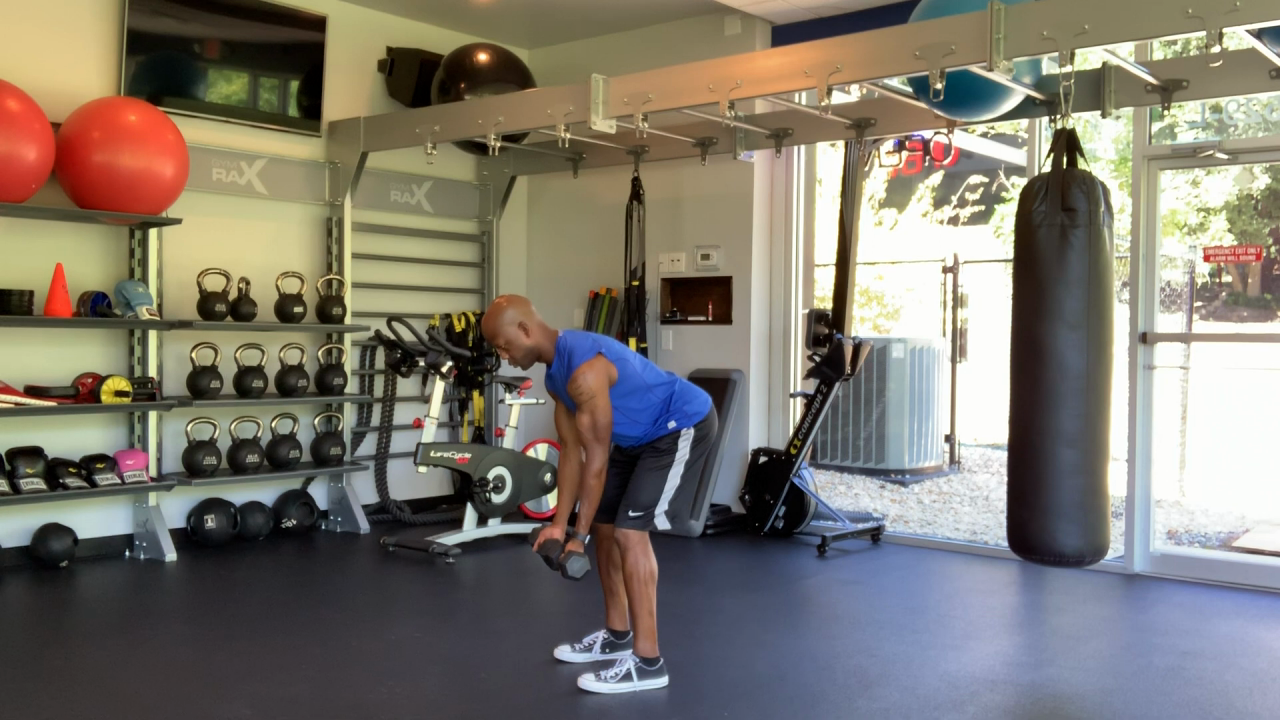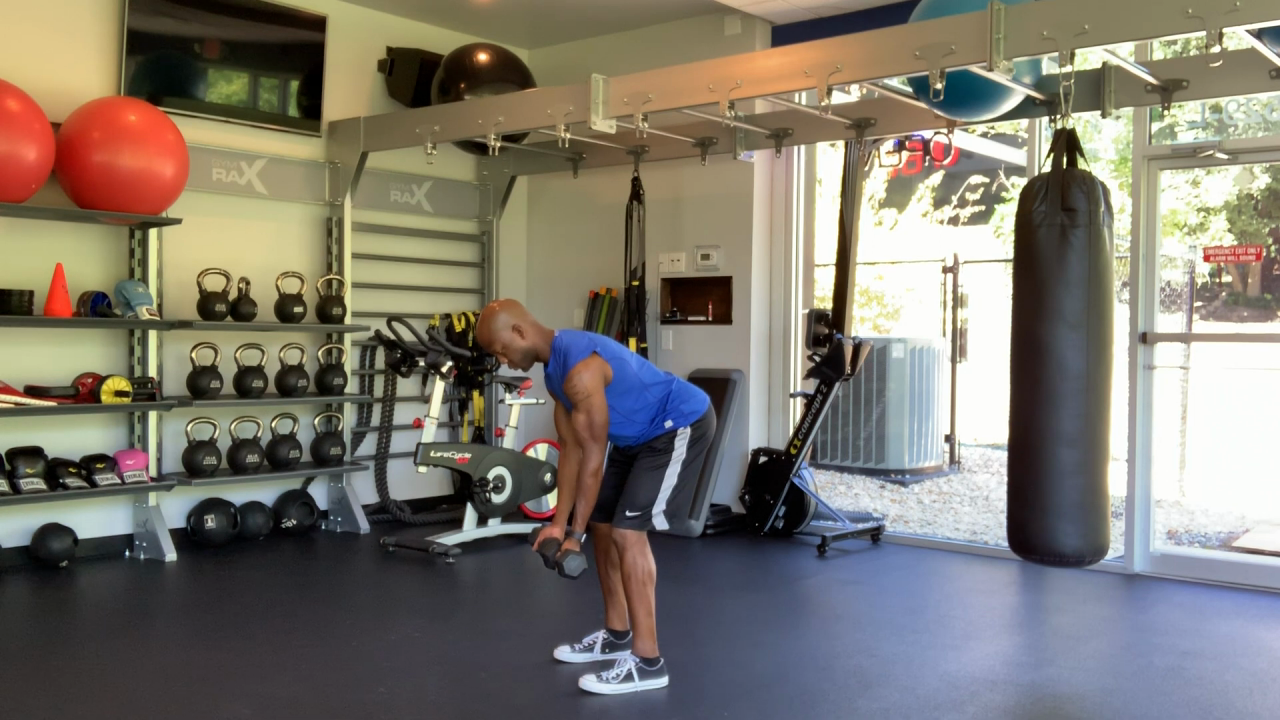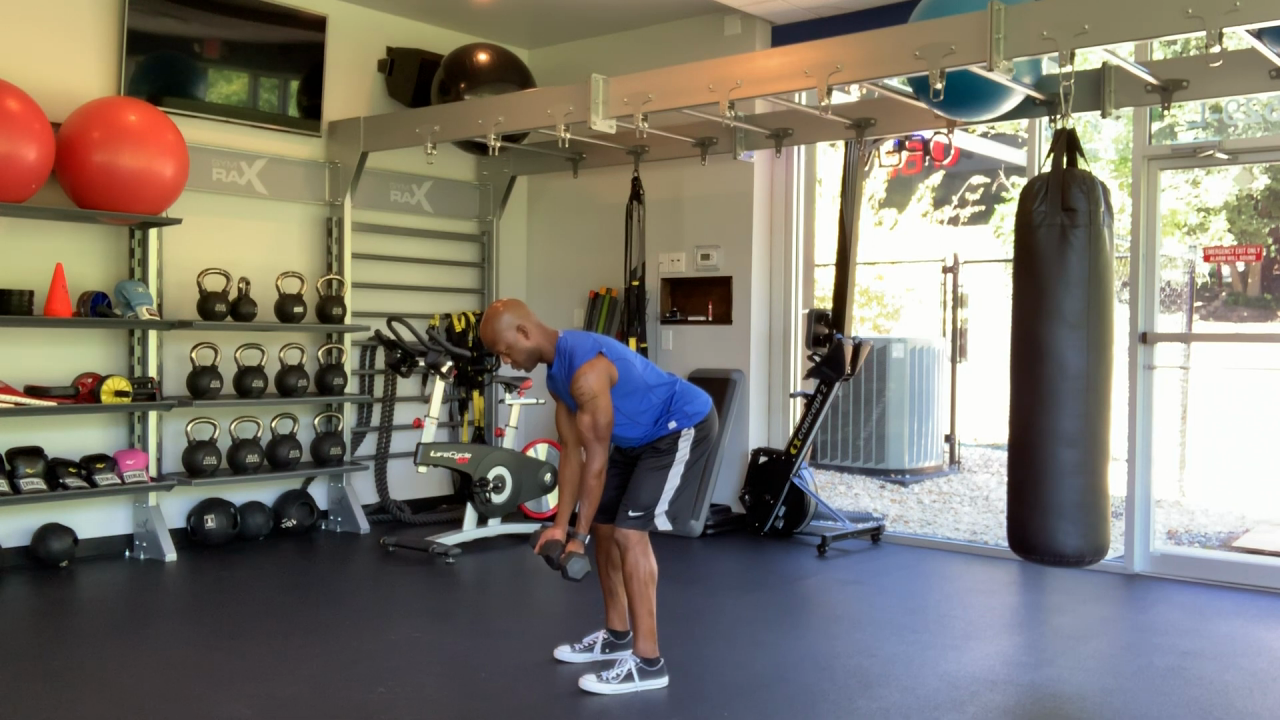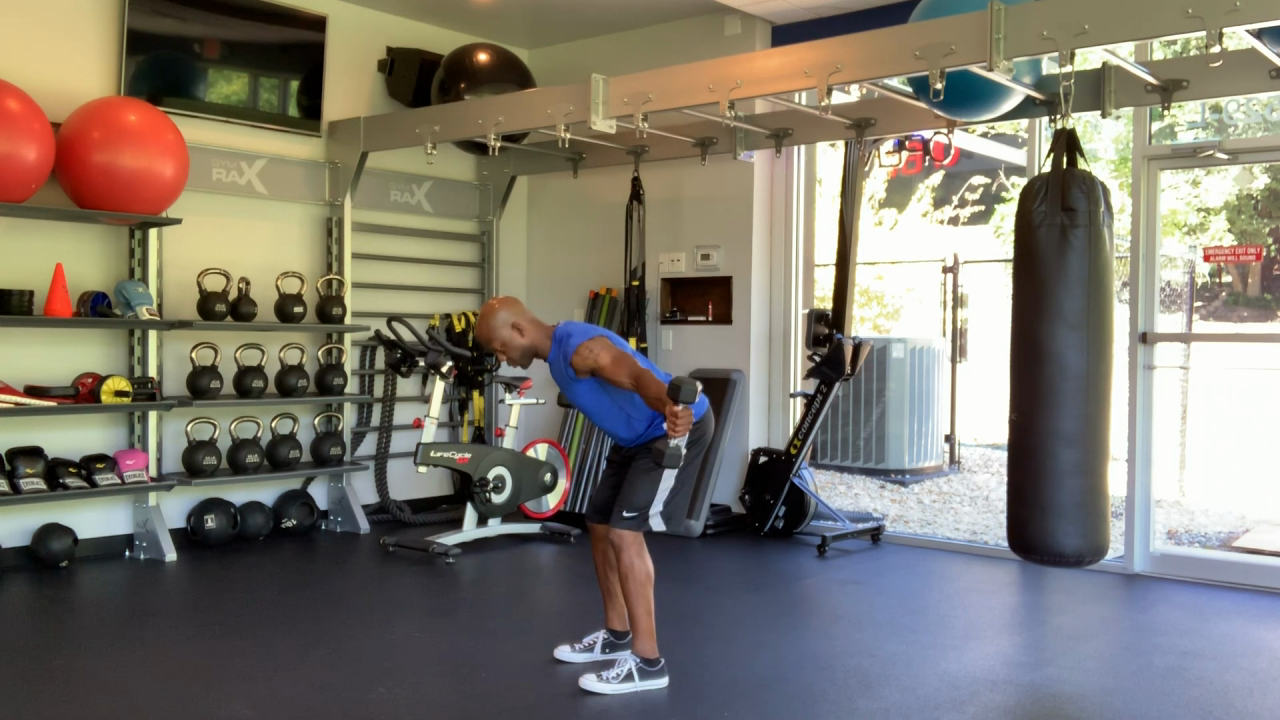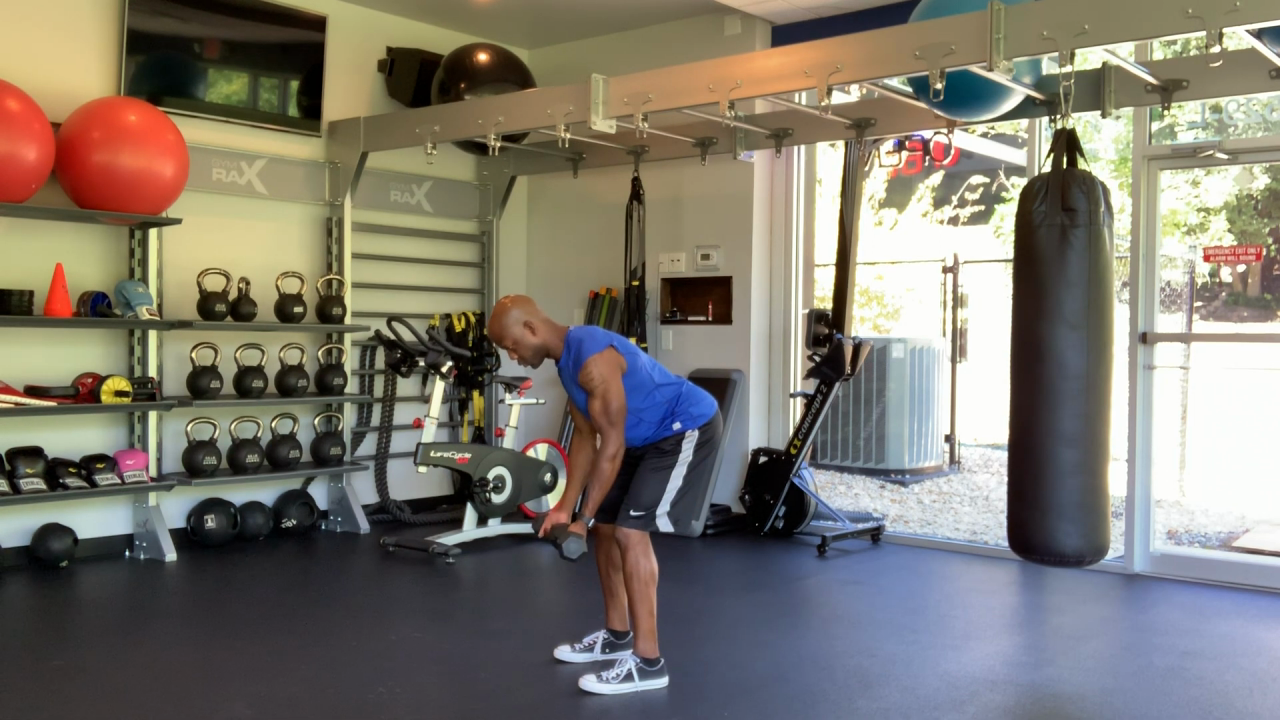
dt=1s
person 1, frame 1
left shoulder: (583, 369)
right shoulder: (555, 373)
left elbow: (596, 459)
right elbow: (571, 452)
left wrist: (578, 536)
right wrist: (559, 523)
left hip: (682, 427)
right hip: (641, 434)
left knee: (629, 532)
right knee: (604, 527)
left ankle: (647, 662)
right ankle: (617, 635)
person 1, frame 2
left shoulder: (579, 367)
right shoulder: (554, 370)
left elbow: (593, 456)
right elbow: (571, 450)
left wrist: (575, 533)
right wrist: (560, 521)
left hip: (681, 425)
right hip: (640, 434)
left knee: (627, 532)
right knee: (602, 525)
left ankle: (647, 662)
right ankle: (617, 636)
person 1, frame 3
left shoulder: (585, 368)
right shoulder: (556, 373)
left elbow: (596, 459)
right elbow: (571, 451)
left wrist: (578, 535)
right wrist: (561, 524)
left hip: (682, 427)
right hip: (641, 435)
left knee: (629, 532)
right knee: (603, 526)
left ankle: (647, 662)
right ankle: (616, 636)
person 1, frame 4
left shoulder: (579, 346)
right shoulder: (558, 350)
left elbow: (643, 378)
left wrist: (673, 412)
left hip: (677, 426)
right hip: (638, 434)
left knee: (625, 532)
right knee: (600, 524)
left ankle: (647, 662)
right ankle: (616, 635)
person 1, frame 5
left shoulder: (592, 357)
right shoulder: (567, 360)
left elbow: (611, 445)
right elbow: (585, 437)
left wrist: (582, 518)
right wrist: (565, 507)
left hip: (688, 428)
right hip: (651, 435)
left knee: (630, 532)
right knee: (605, 526)
left ankle: (647, 662)
right ankle: (616, 635)
